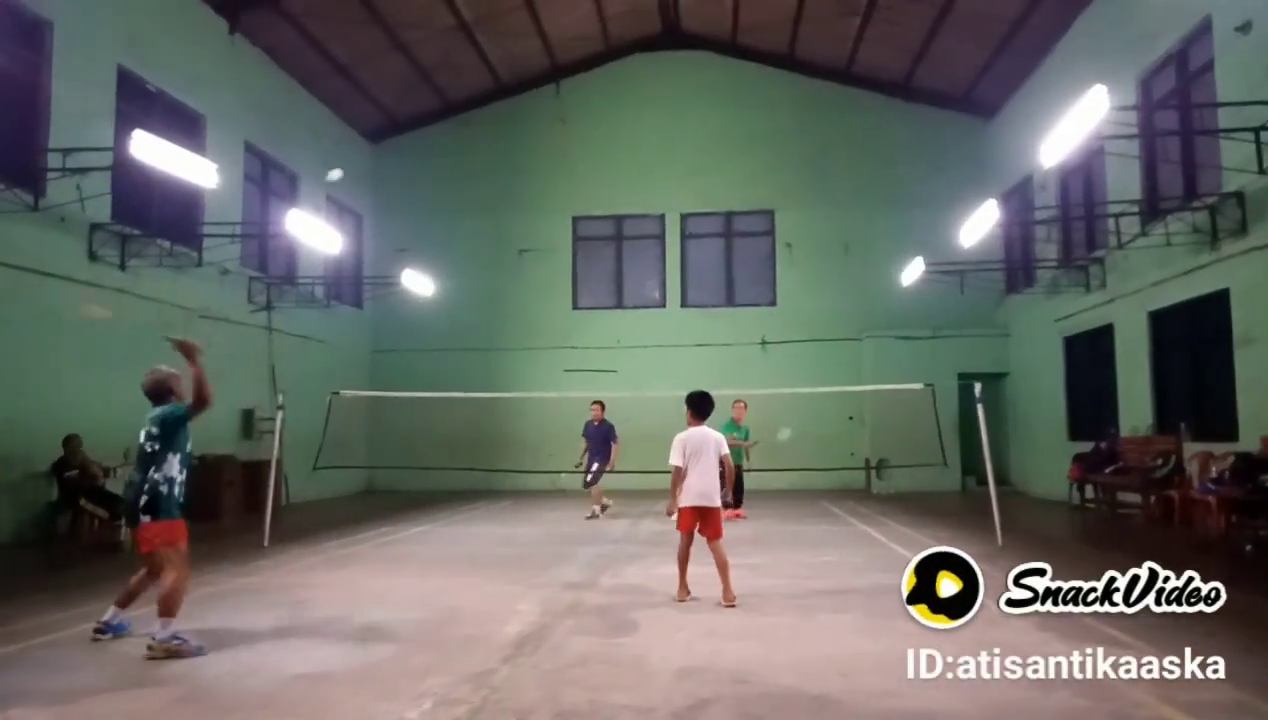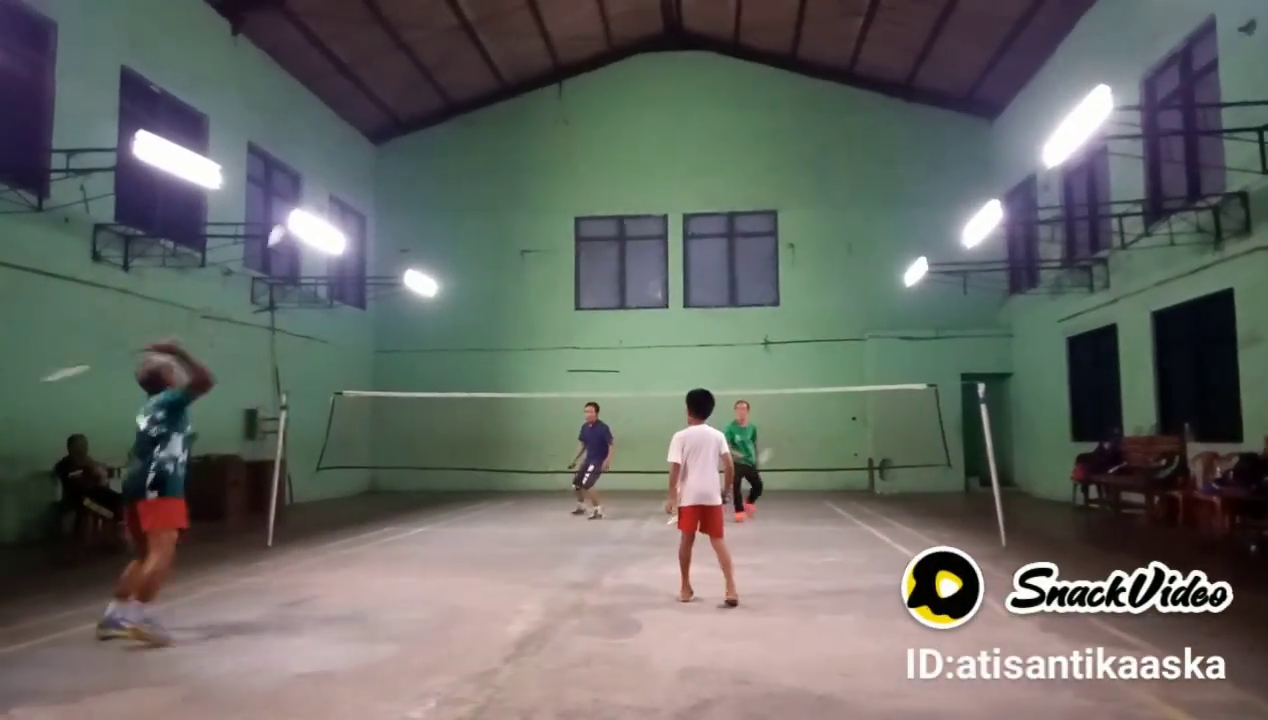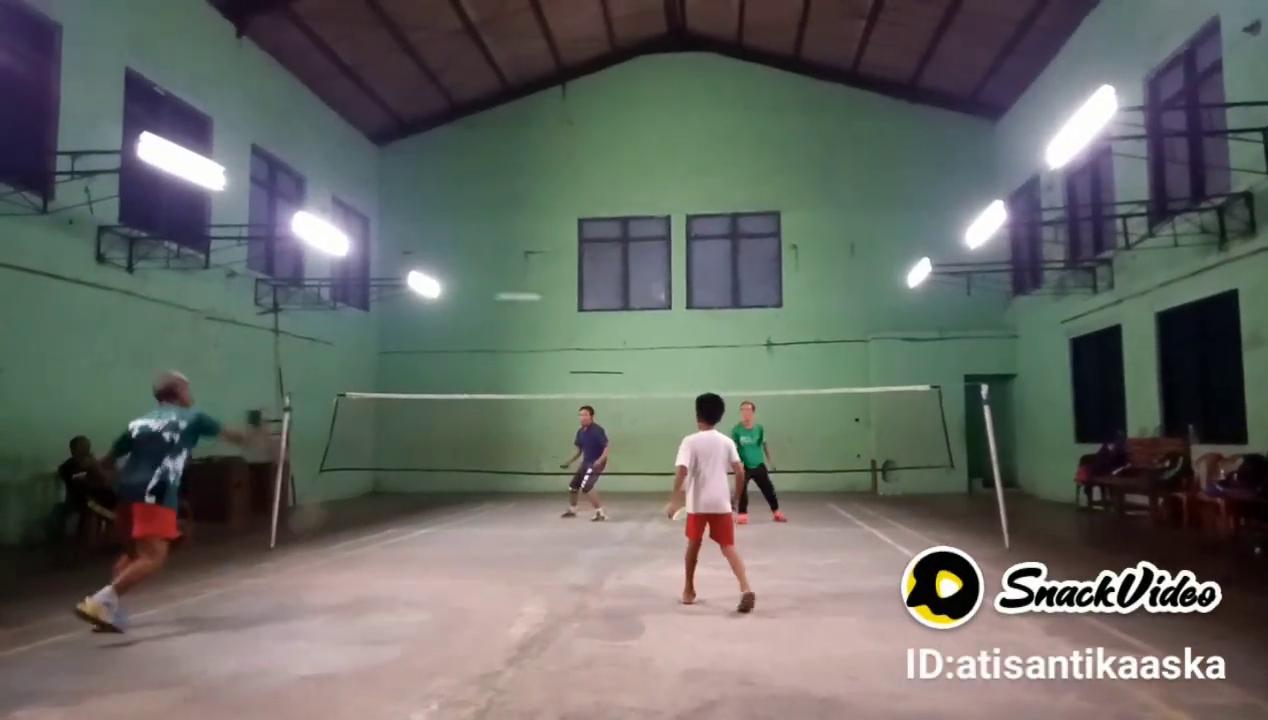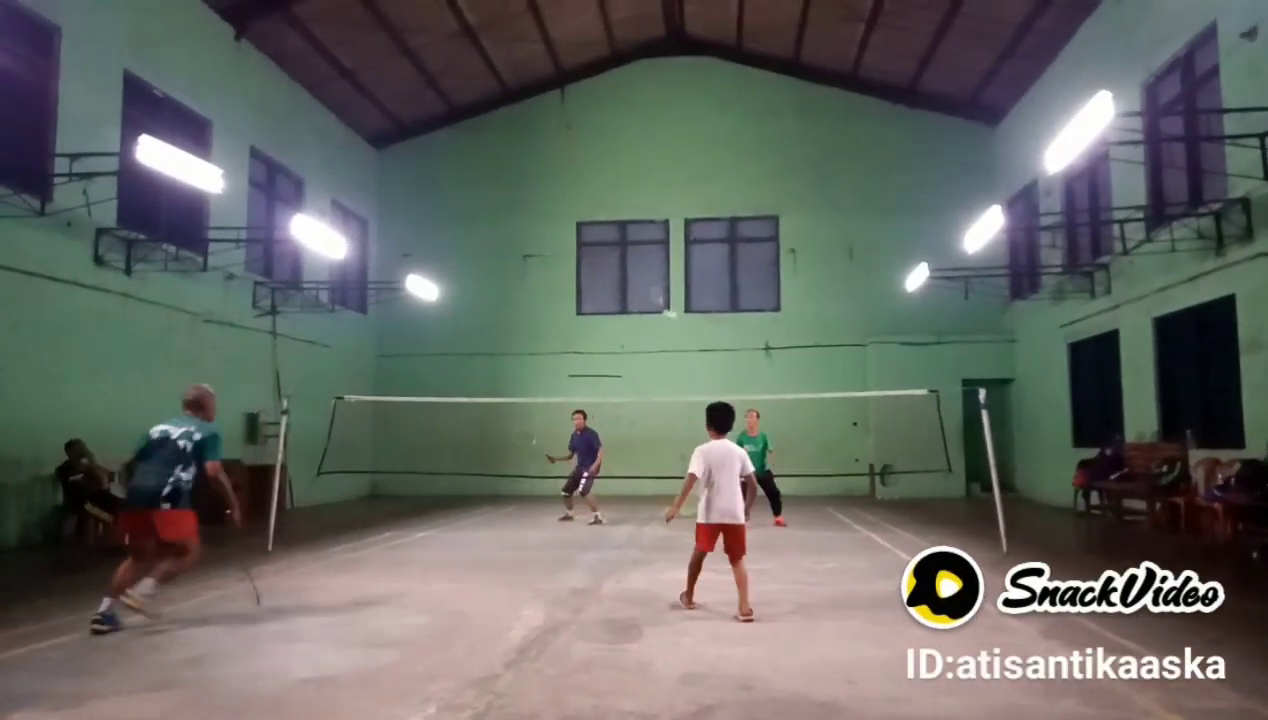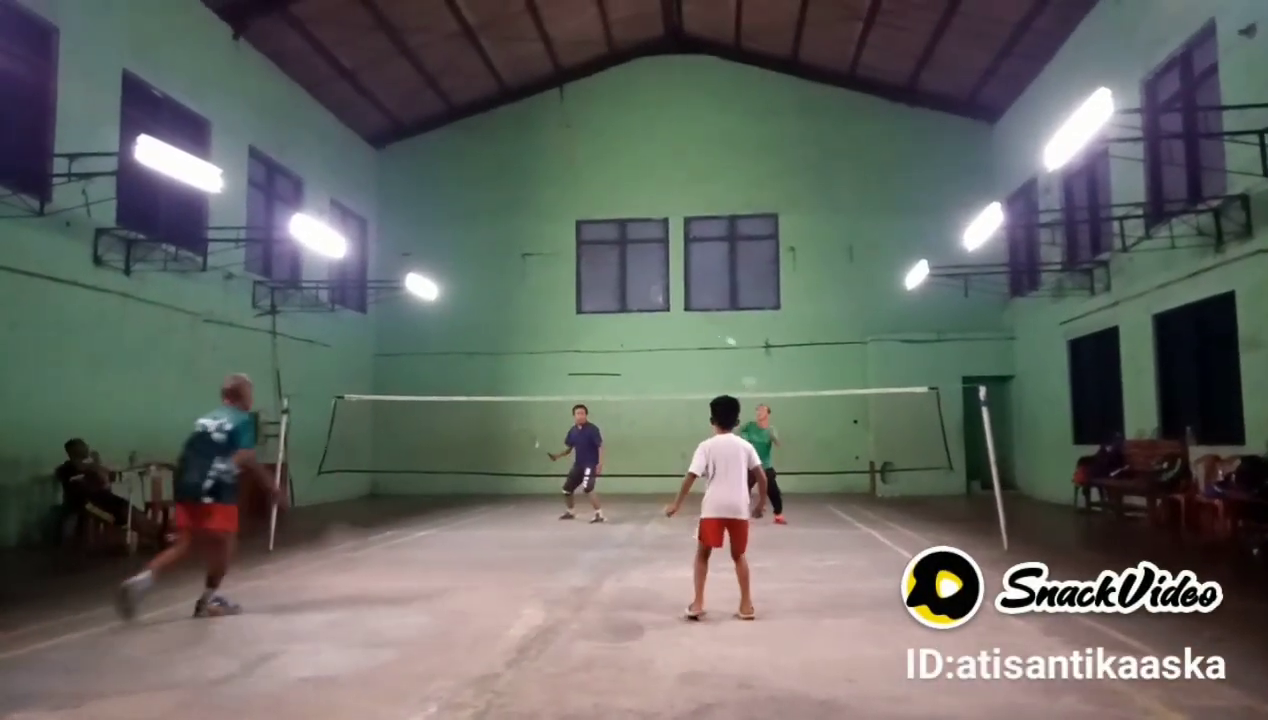
dt=0.2s
person 1, frame 1
left shoulder: (160, 419)
right shoulder: (166, 416)
right elbow: (203, 402)
right wrist: (194, 361)
left hip: (148, 504)
right hip: (158, 506)
left knee: (155, 568)
right knee: (176, 569)
left ankle: (110, 622)
right ankle: (165, 637)
person 1, frame 2
left shoulder: (149, 409)
right shoulder: (170, 400)
right elbow: (205, 383)
right wrist: (179, 354)
left hip: (137, 487)
right hip: (159, 488)
left knee: (144, 556)
right knee: (161, 554)
left ankle: (113, 617)
right ankle: (138, 619)
person 1, frame 3
left shoulder: (140, 422)
right shoulder: (192, 418)
left elbow: (108, 459)
right elbow: (230, 435)
left hip: (127, 489)
right hip: (155, 494)
left knee: (134, 554)
right knee: (152, 559)
left ankle: (108, 610)
right ankle: (100, 602)
person 1, frame 4
left shoulder: (159, 429)
right shoulder: (208, 433)
left elbow: (132, 463)
right elbow: (214, 471)
left wrist: (136, 488)
right wrist: (234, 505)
left hip: (138, 495)
right hip: (169, 498)
left knee: (138, 557)
right knee: (189, 553)
left ankle: (106, 612)
right ankle: (144, 590)
person 1, frame 5
left shoulder: (205, 420)
right shoulder: (243, 421)
left elbow: (185, 457)
right elbow: (245, 460)
right wrist: (271, 487)
left hip: (187, 489)
right hip: (215, 493)
left knee: (183, 545)
right knee: (223, 547)
left ankle: (139, 583)
right ankle: (209, 599)
person 2, frame 1
left shoulder: (682, 438)
right shoulder: (718, 437)
left elbow: (677, 471)
right elbow: (730, 466)
left wrist: (672, 499)
right wrist: (727, 491)
left hip: (688, 498)
right hip: (712, 498)
left knee: (685, 542)
right knee: (716, 544)
left ankle: (682, 588)
right ankle: (727, 592)
person 2, frame 2
left shoulder: (681, 437)
right shoulder: (717, 436)
left elbow: (675, 468)
right elbow: (729, 465)
left wrist: (672, 496)
right wrist: (726, 489)
left hip: (688, 497)
right hip: (712, 496)
left knee: (687, 541)
right knee: (718, 542)
left ankle: (686, 589)
right ankle: (730, 588)
person 2, frame 3
left shoulder: (690, 441)
right shoulder: (727, 442)
left elbow: (682, 470)
right elbow: (740, 472)
left wrist: (675, 500)
right wrist: (735, 496)
left hip: (697, 503)
right hip: (721, 503)
left knee: (693, 546)
right knee: (729, 548)
left ankle: (689, 591)
right ankle: (745, 587)
person 2, frame 4
left shoulder: (703, 451)
right shoulder: (739, 452)
left elbow: (692, 479)
right elbow: (752, 484)
left wrist: (676, 506)
right wrist: (747, 508)
left hip: (709, 513)
right hip: (735, 513)
left knee: (699, 554)
right knee: (737, 560)
left ankle: (688, 596)
right ankle: (745, 606)
person 2, frame 5
left shoulder: (706, 446)
right shoulder: (745, 446)
left elbow: (691, 477)
right elbow: (762, 477)
left wrist: (677, 503)
right wrist: (761, 503)
left hip: (713, 508)
right hip: (739, 508)
left knee: (703, 554)
right knee: (739, 556)
left ankle: (698, 603)
right ankle: (746, 605)
